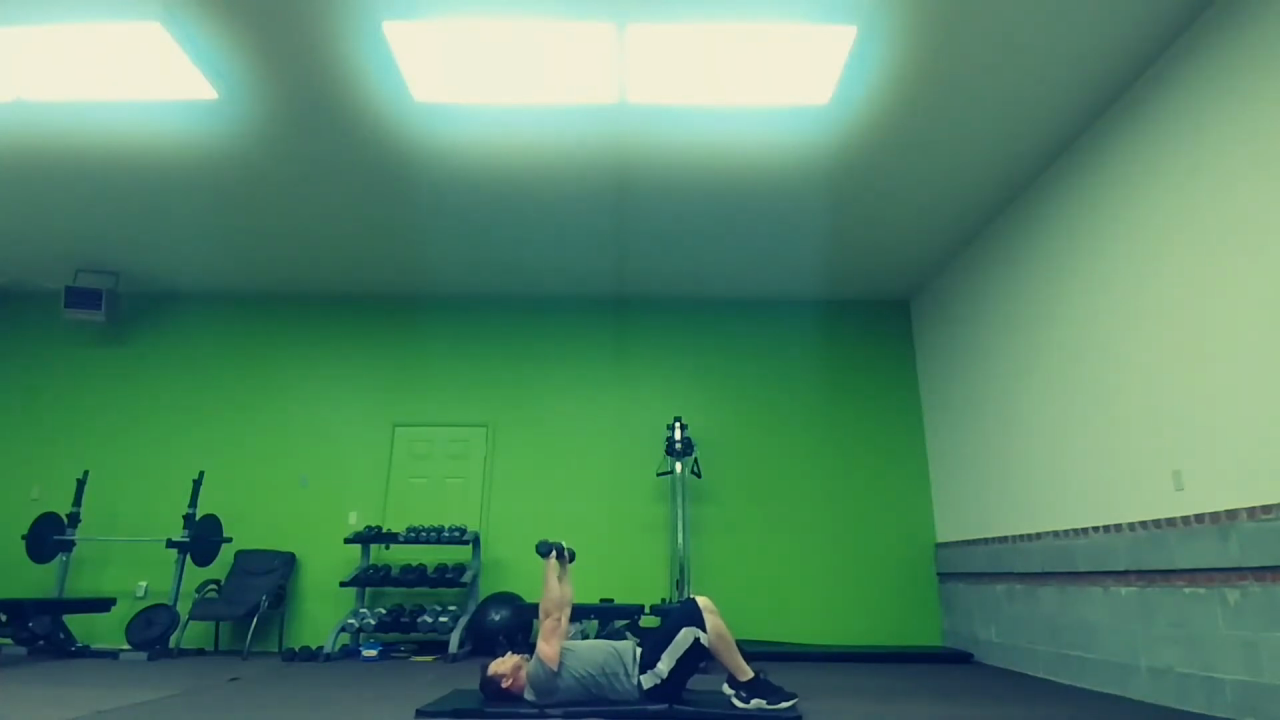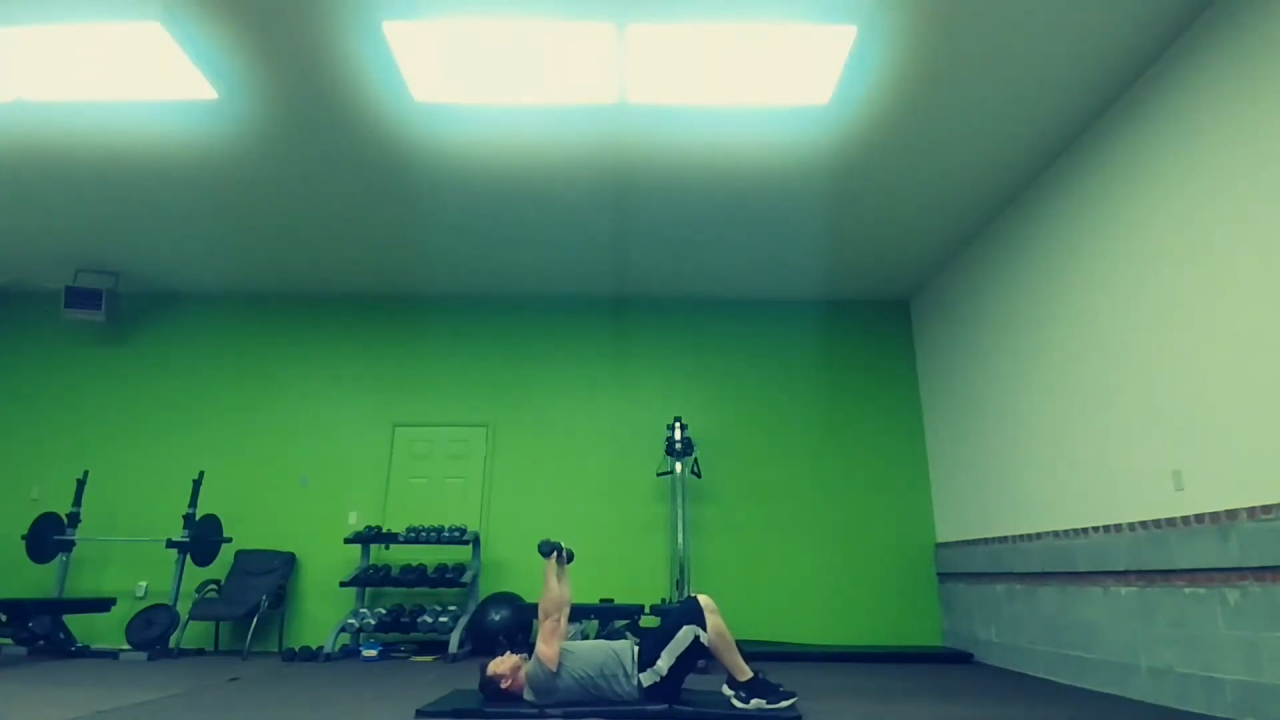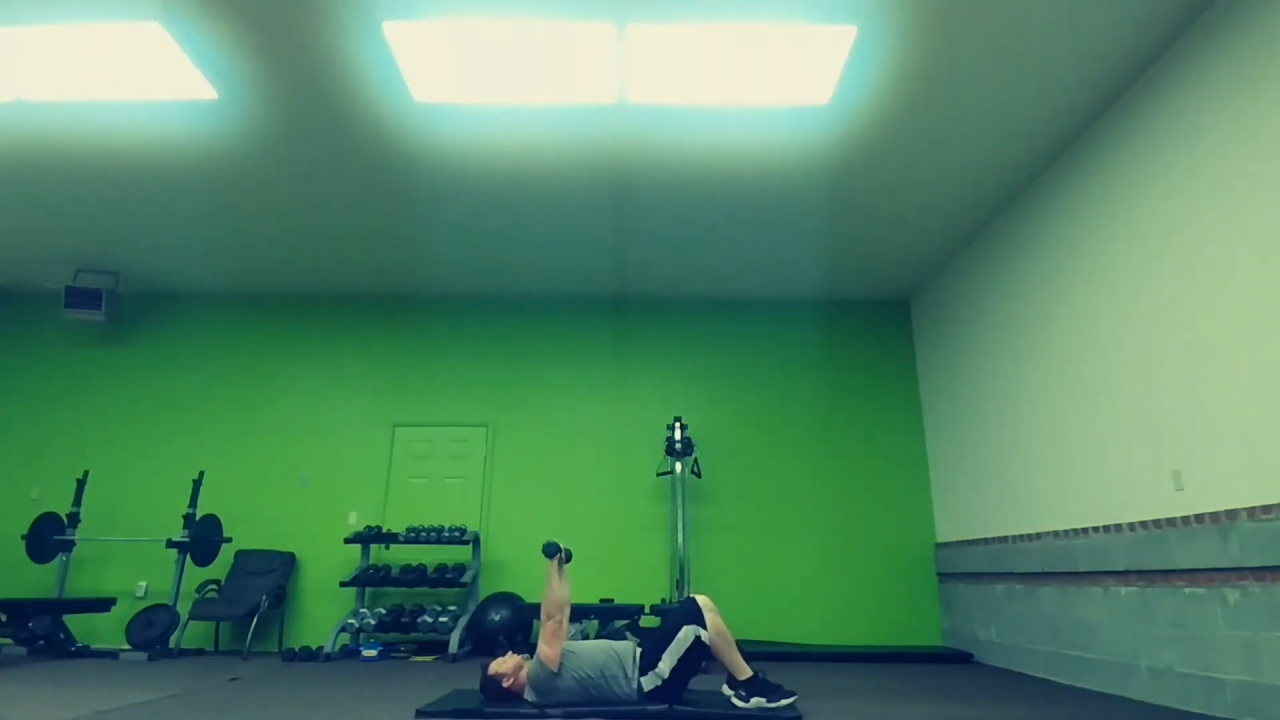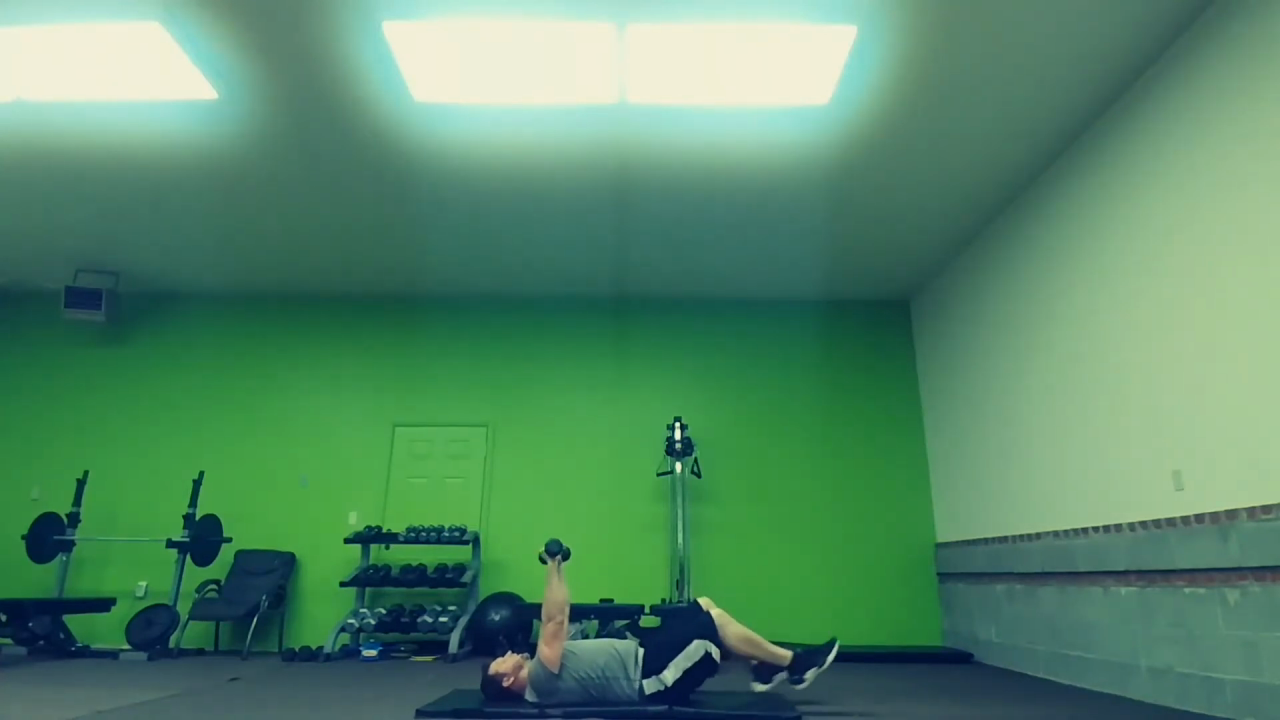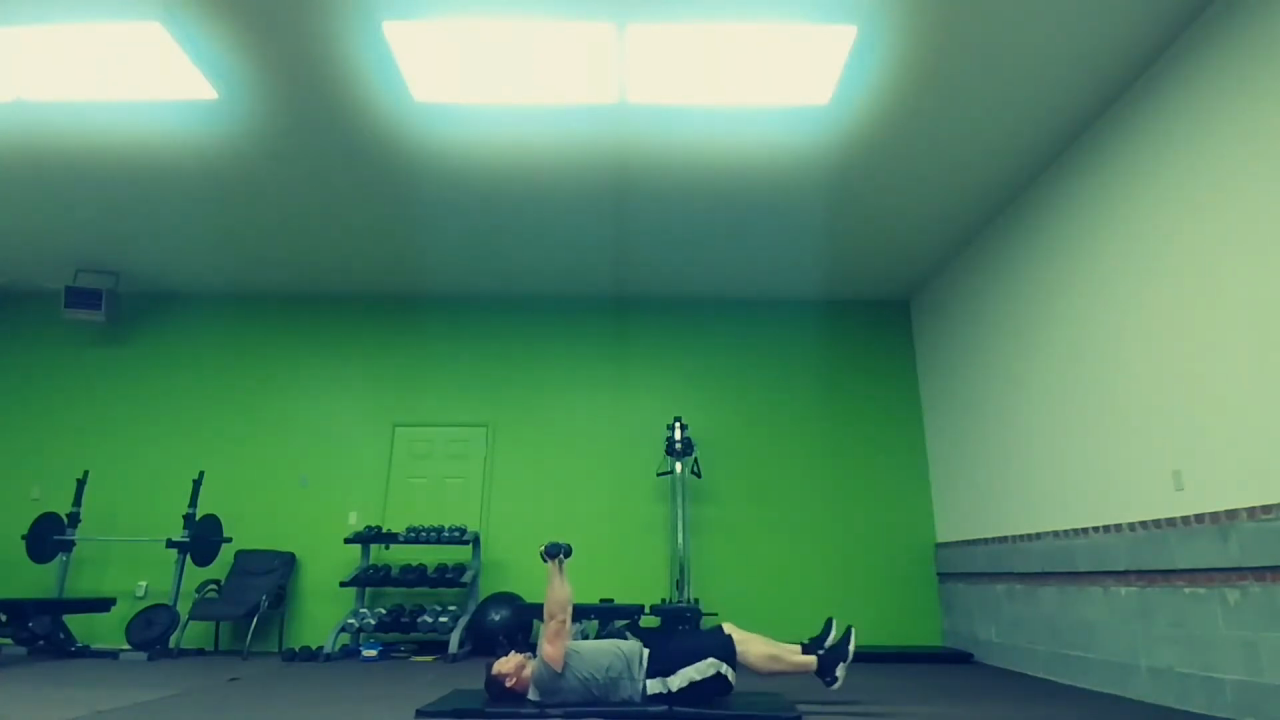
dt=0.3s
person 1, frame 1
left shoulder: (544, 671)
right shoulder: (540, 680)
left elbow: (562, 614)
right elbow: (550, 618)
left wrist: (564, 567)
right wrist: (549, 565)
left hip: (642, 665)
right hip: (647, 679)
left knee: (698, 607)
right knee: (699, 611)
left ankle: (741, 681)
right ankle: (750, 687)
person 1, frame 2
left shoulder: (541, 673)
right shoulder: (539, 680)
left elbow: (561, 615)
right elbow: (550, 619)
left wrist: (562, 567)
right wrist: (550, 565)
left hip: (641, 665)
right hip: (646, 679)
left knee: (700, 607)
right knee: (700, 610)
left ankle: (740, 681)
right ankle: (748, 687)
person 1, frame 3
left shoulder: (542, 672)
right shoulder: (540, 680)
left elbow: (562, 617)
right elbow: (553, 619)
left wrist: (561, 568)
right wrist: (552, 566)
left hip: (639, 663)
right hip: (646, 680)
left knee: (697, 607)
right knee: (699, 608)
left ankle: (740, 680)
right ankle: (749, 684)
person 1, frame 4
left shoulder: (541, 674)
right shoulder: (541, 680)
left elbow: (558, 620)
right elbow: (554, 621)
left wrist: (559, 567)
right wrist: (553, 567)
left hip: (642, 659)
right hip: (647, 680)
left knee: (704, 607)
right knee: (712, 621)
left ankle: (766, 667)
right ankle: (794, 664)
person 1, frame 5
left shoulder: (548, 671)
right shoulder: (545, 680)
left elbow: (563, 616)
right elbow: (555, 619)
left wrist: (561, 568)
right wrist: (552, 567)
left hip: (647, 662)
right hip: (649, 682)
left knee: (727, 634)
right knee: (732, 649)
left ankle: (808, 652)
right ankle: (823, 665)
